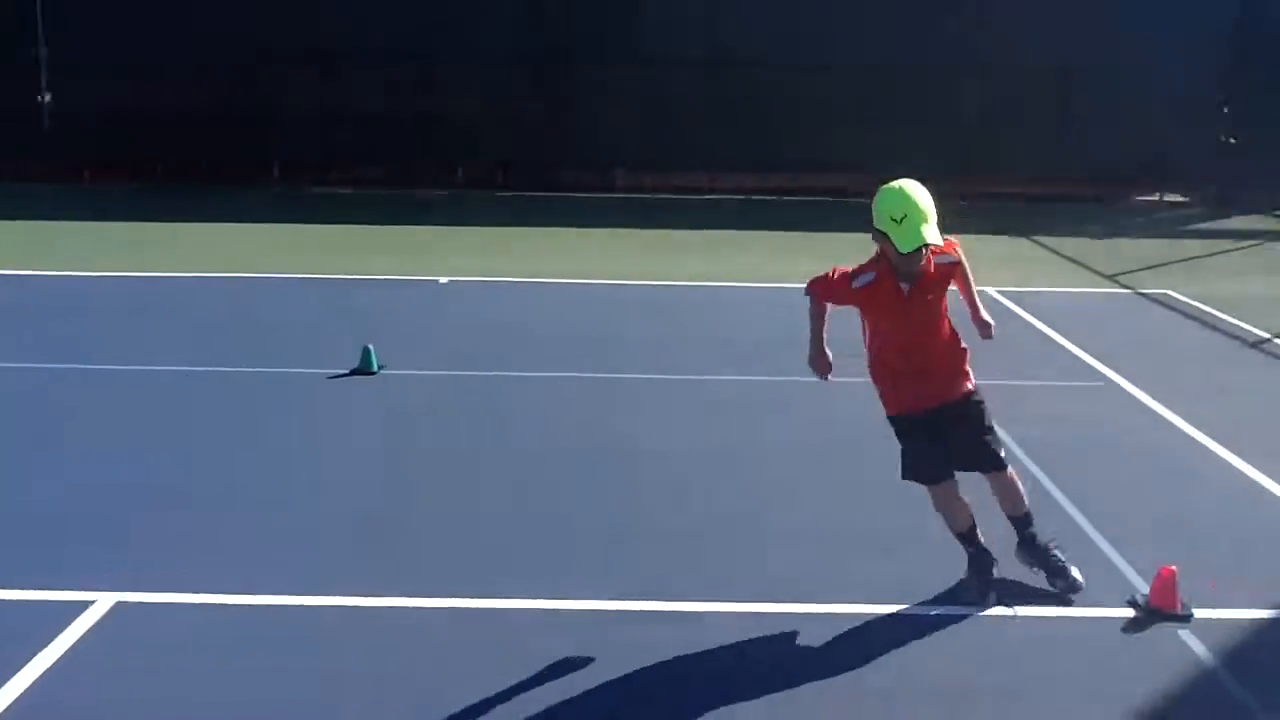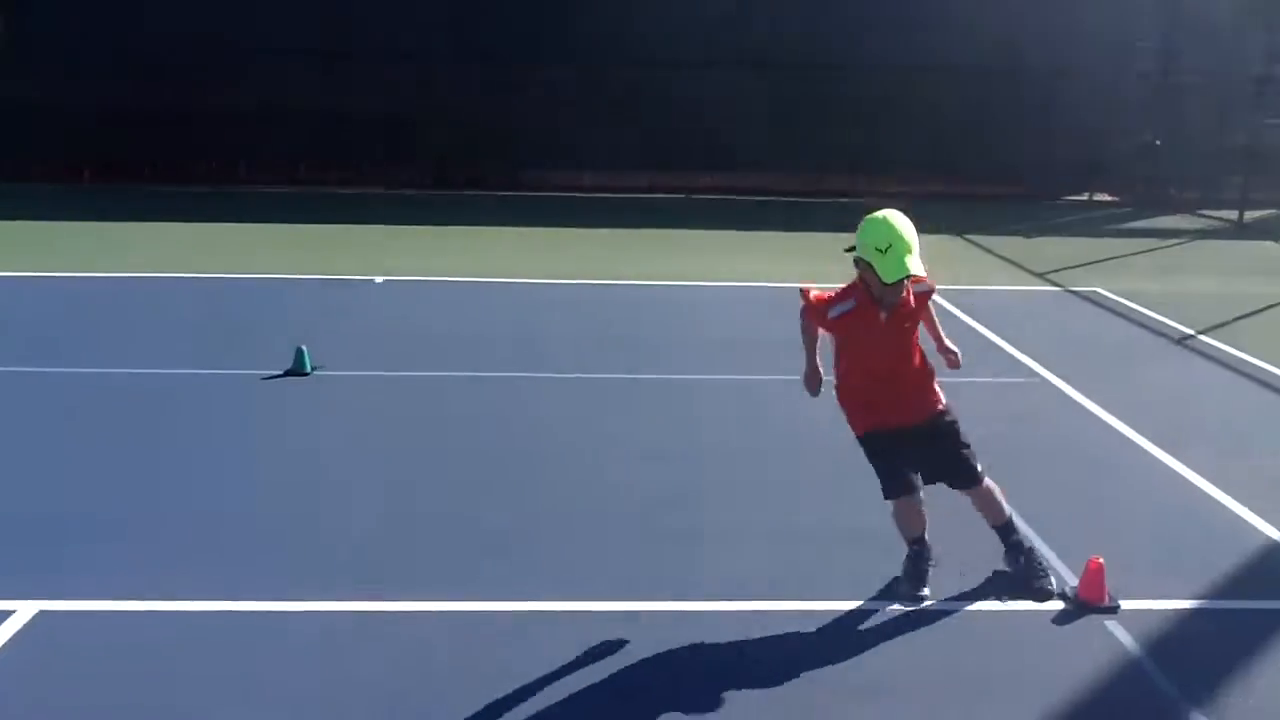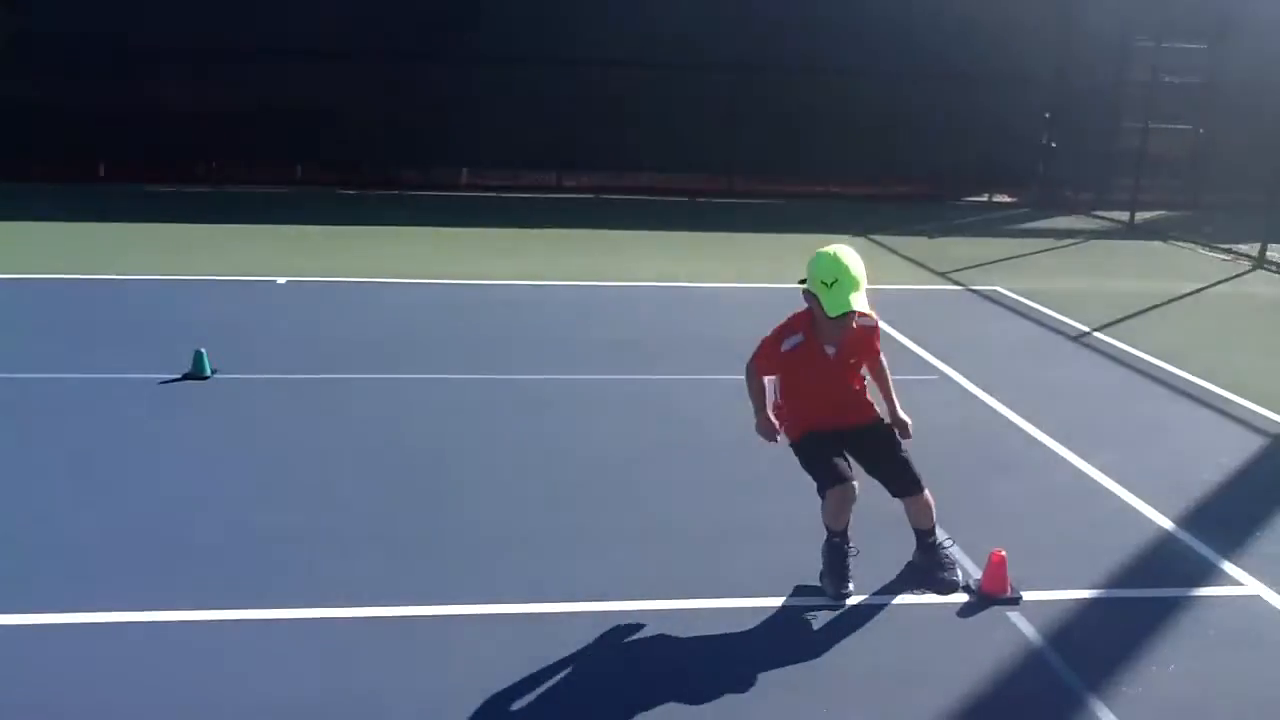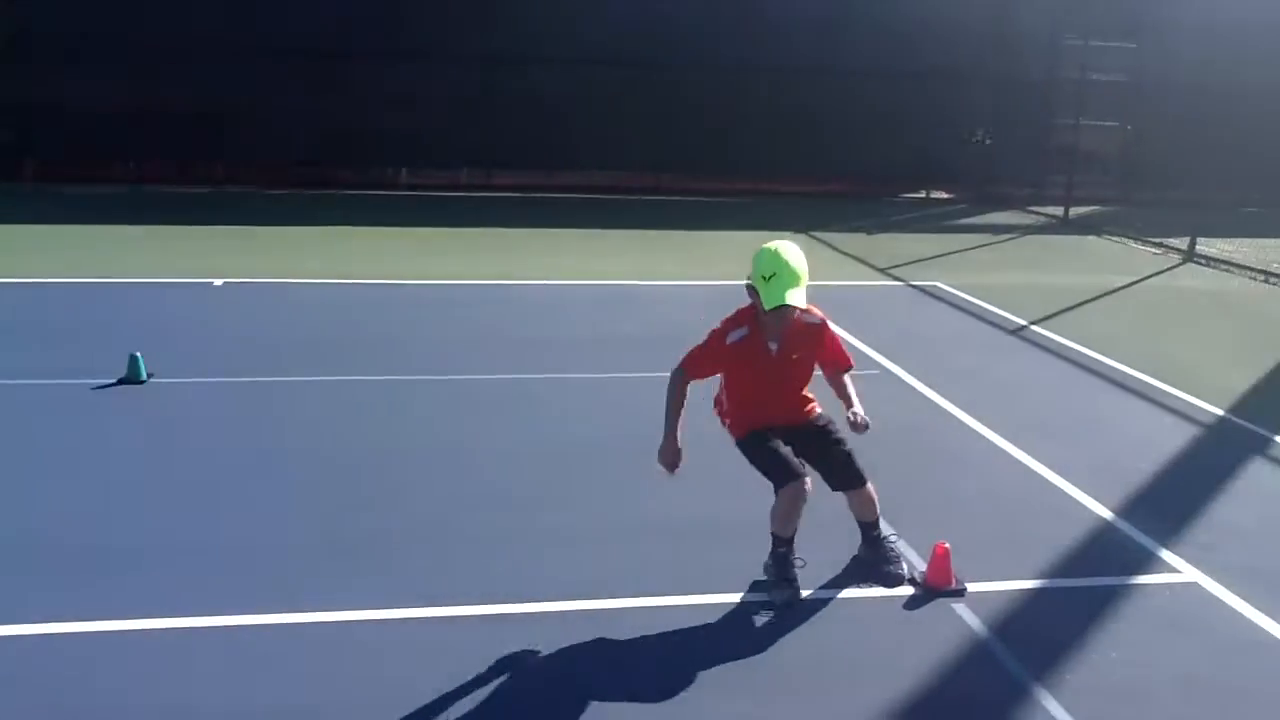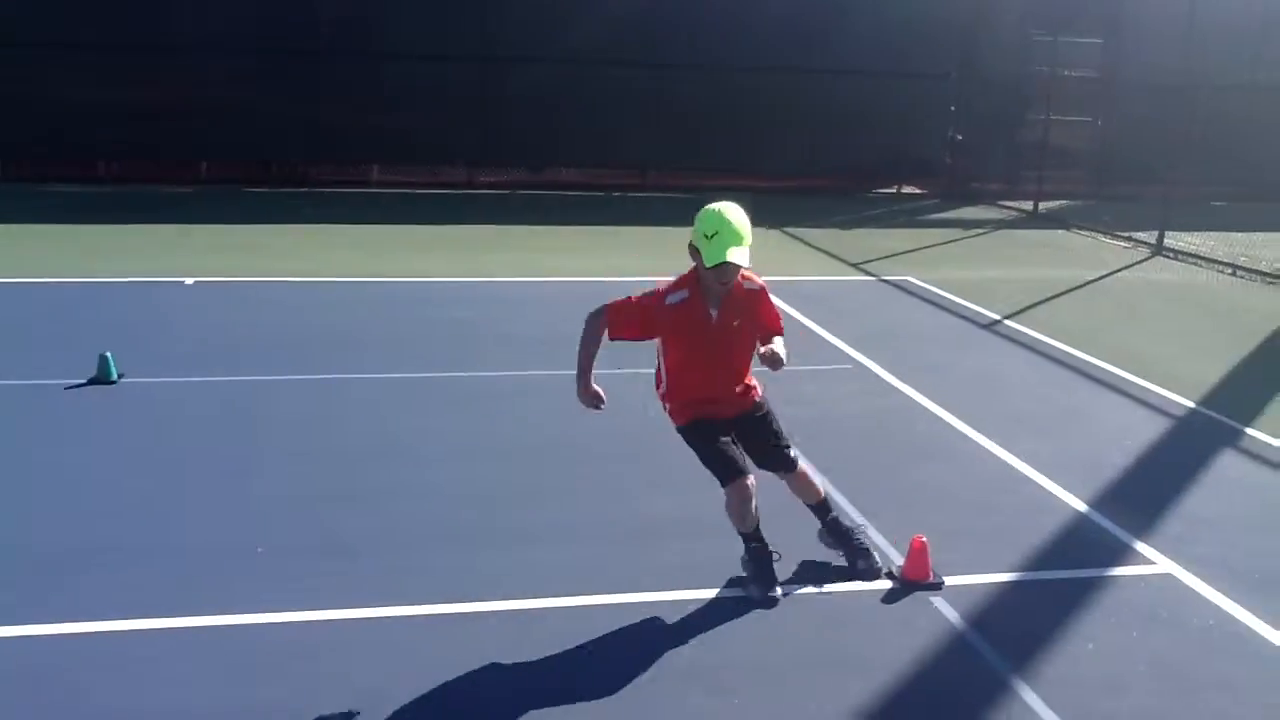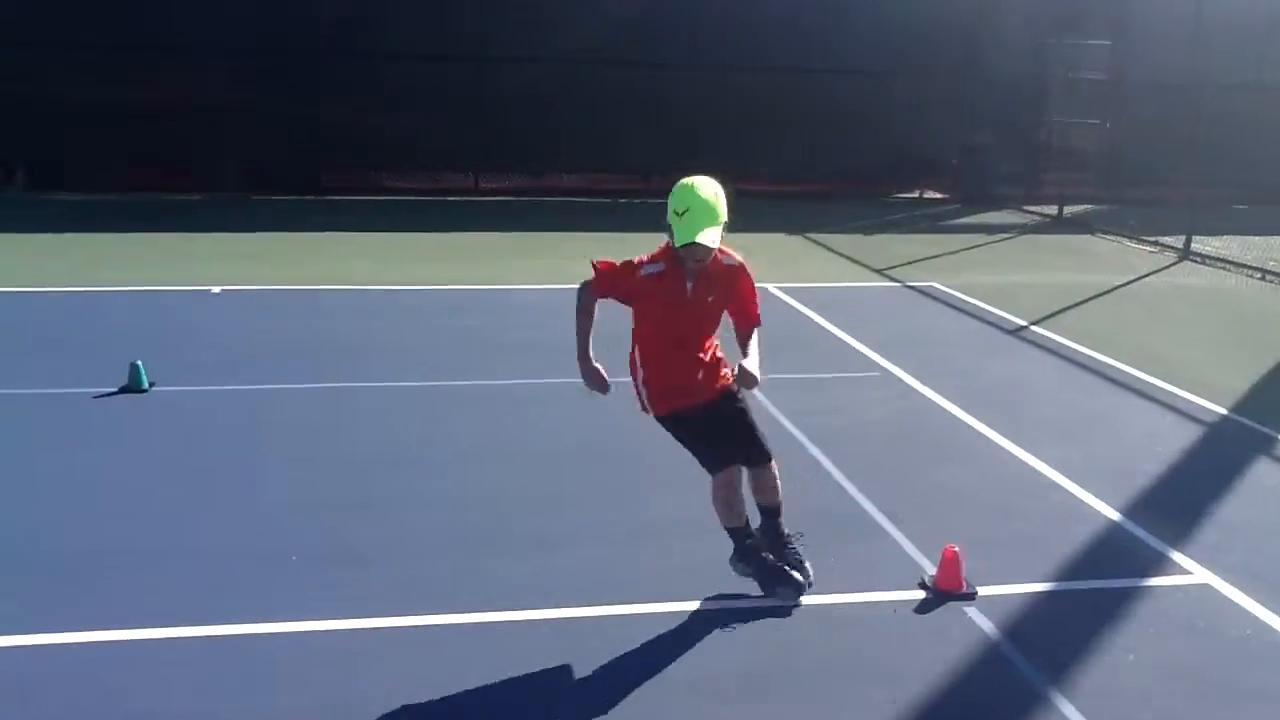
dt=0.1s
person 1, frame 1
left shoulder: (944, 257)
right shoulder: (862, 284)
right elbow: (816, 290)
left wrist: (976, 309)
right wrist: (818, 347)
left hip: (953, 384)
right hip: (903, 396)
left knee: (997, 468)
right knee: (939, 483)
left ankle: (1031, 544)
right ankle: (978, 556)
person 1, frame 2
left shoulder: (918, 286)
right shoulder: (841, 310)
right elbow: (807, 309)
left wrist: (941, 342)
right wrist: (811, 367)
left hip: (924, 403)
right hip: (874, 417)
left knee: (974, 482)
right knee: (906, 495)
left ankle: (1016, 547)
right ankle: (919, 556)
person 1, frame 3
left shoulder: (865, 324)
right shoulder: (787, 342)
right elbow: (755, 367)
left wrist: (894, 409)
right wrist: (761, 415)
left hip: (858, 415)
right hip: (808, 426)
left knee: (912, 489)
right knee: (841, 488)
left ankle: (929, 551)
right ankle: (836, 553)
person 1, frame 4
left shoulder: (814, 323)
right shoulder: (730, 338)
left elbow: (839, 369)
right elbow: (681, 376)
left wrist: (853, 406)
right wrist: (671, 439)
left hip: (801, 412)
right hip: (752, 423)
left knee: (856, 484)
right knee: (794, 485)
left ankle: (874, 546)
right ankle: (781, 558)
person 1, frame 5
left shoulder: (753, 291)
right shoulder: (669, 303)
left elbow: (775, 335)
right elbow: (599, 319)
left wrist: (774, 351)
right wrist: (585, 378)
left hip: (742, 396)
right hip: (693, 408)
left knee: (790, 466)
right knee: (741, 482)
left ankle: (833, 527)
right ankle: (756, 553)
person 1, frame 6
left shoulder: (732, 269)
right shoulder: (645, 274)
left elbow: (748, 323)
right elbow: (588, 290)
left wrist: (750, 361)
right wrist: (585, 358)
left hip: (715, 380)
right hip: (668, 392)
left knee: (762, 460)
right knee: (726, 471)
left ankle: (775, 537)
right ankle: (747, 550)
